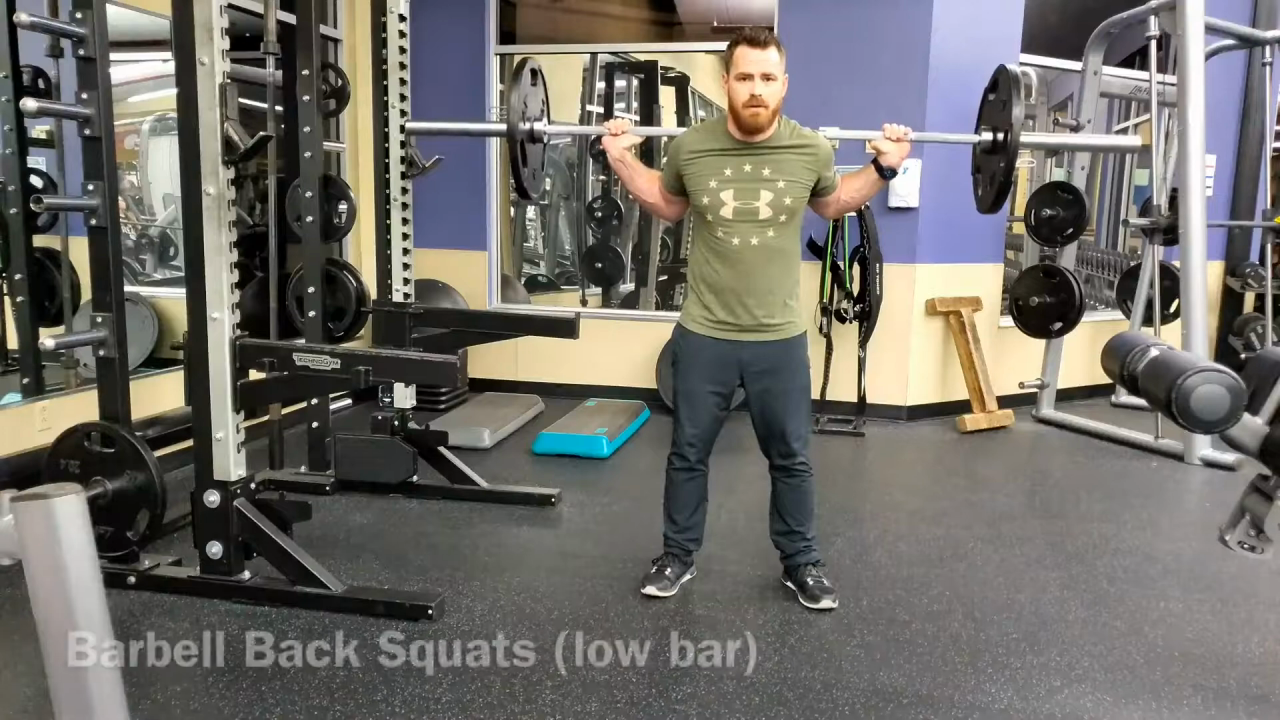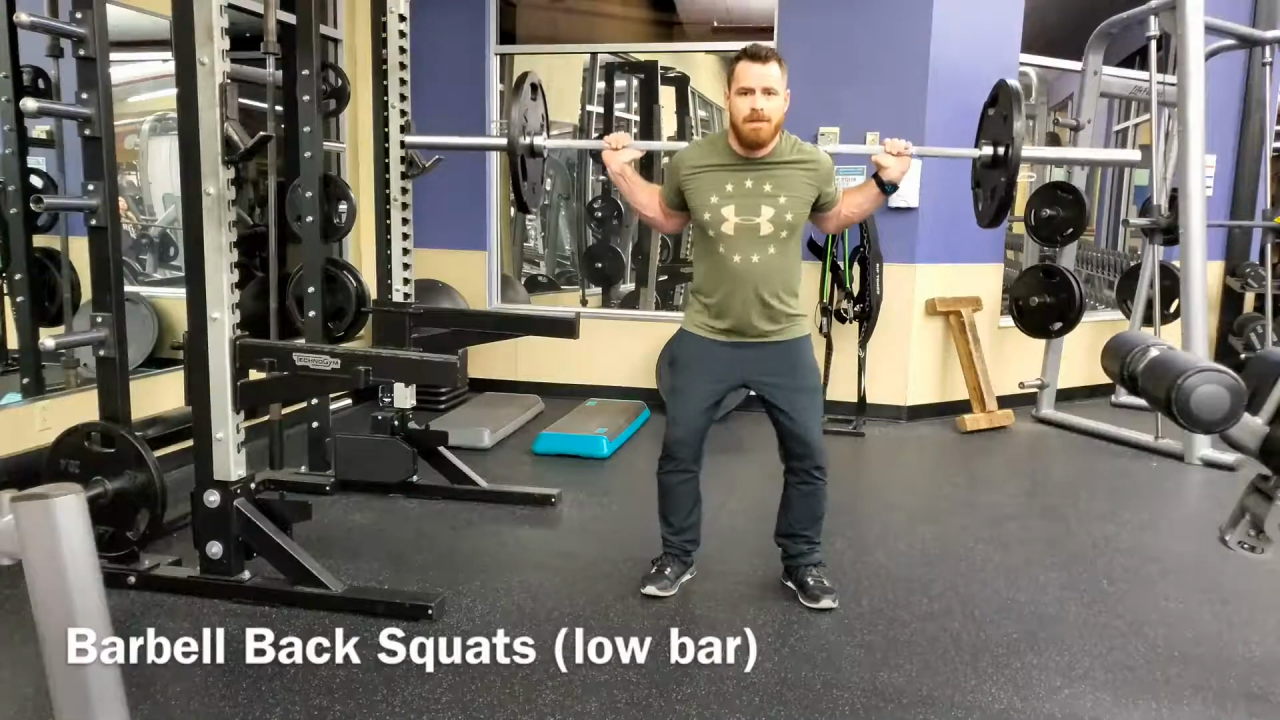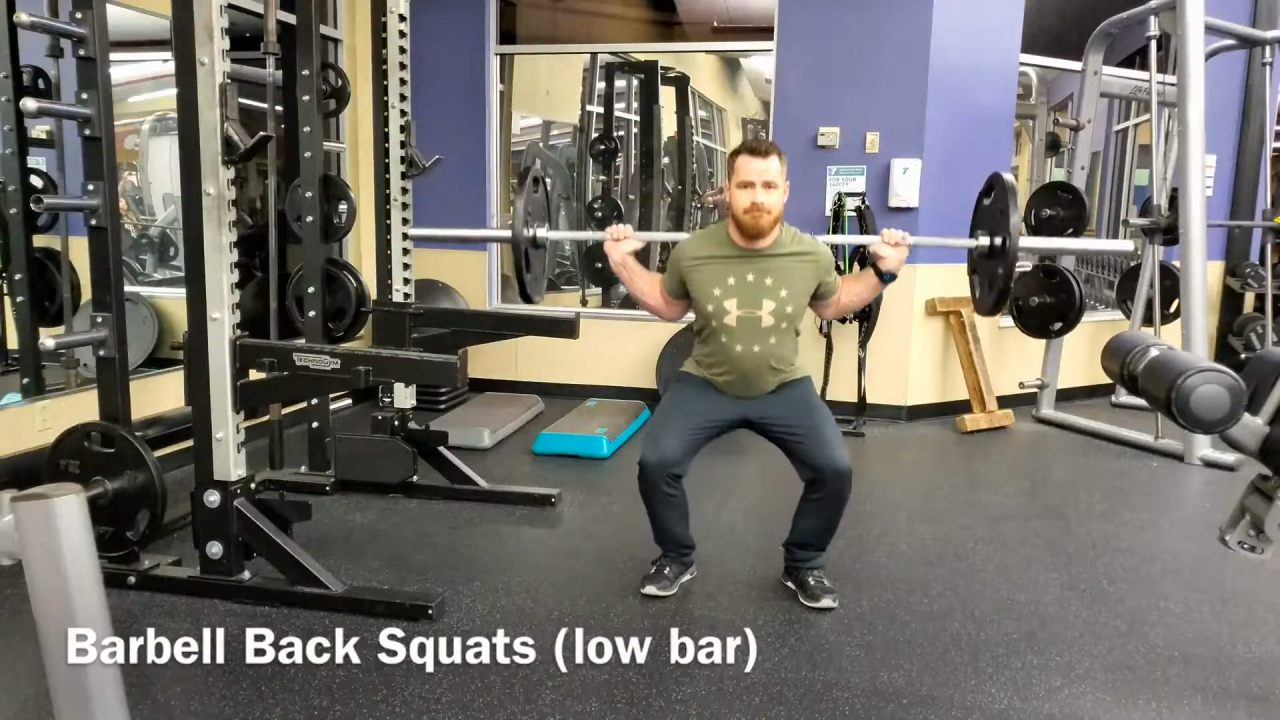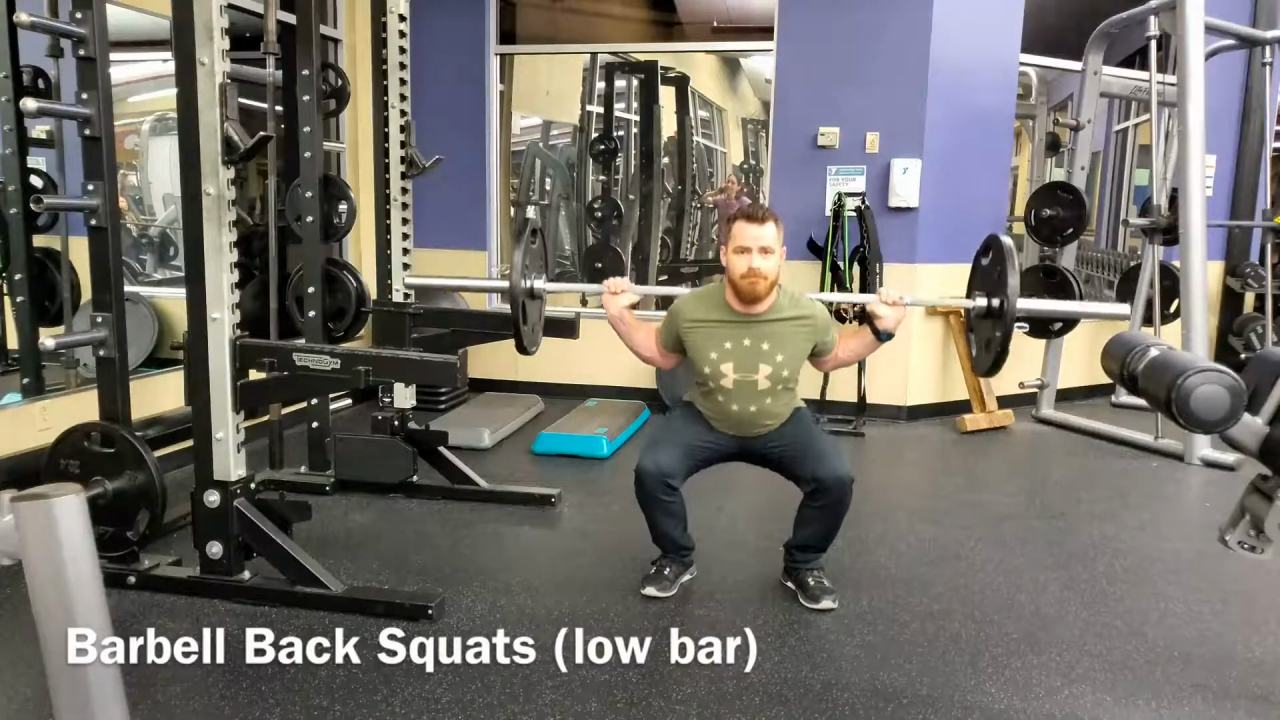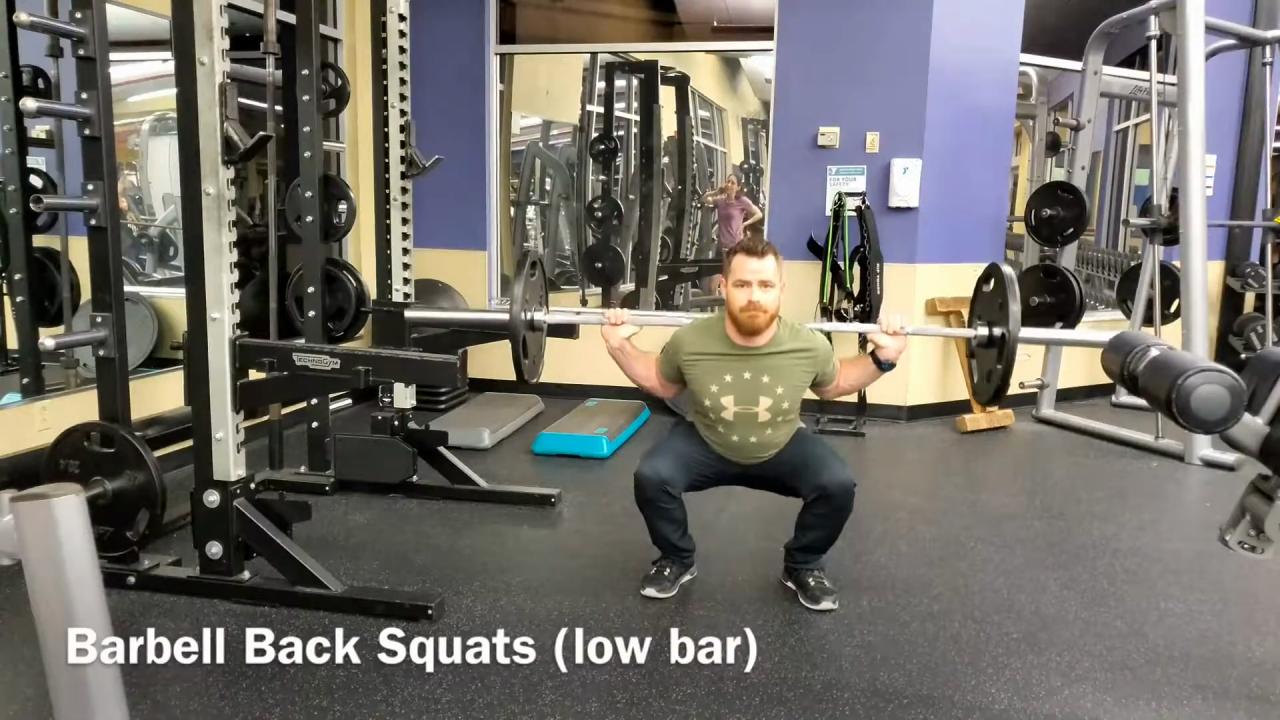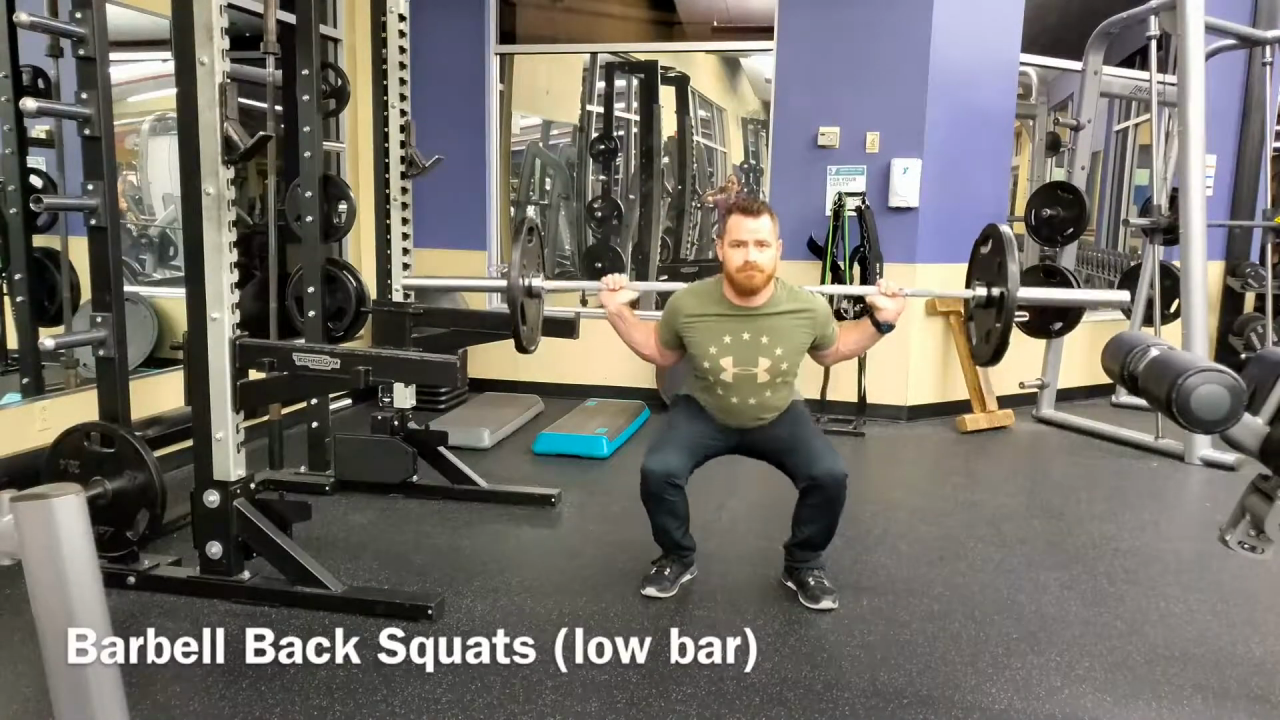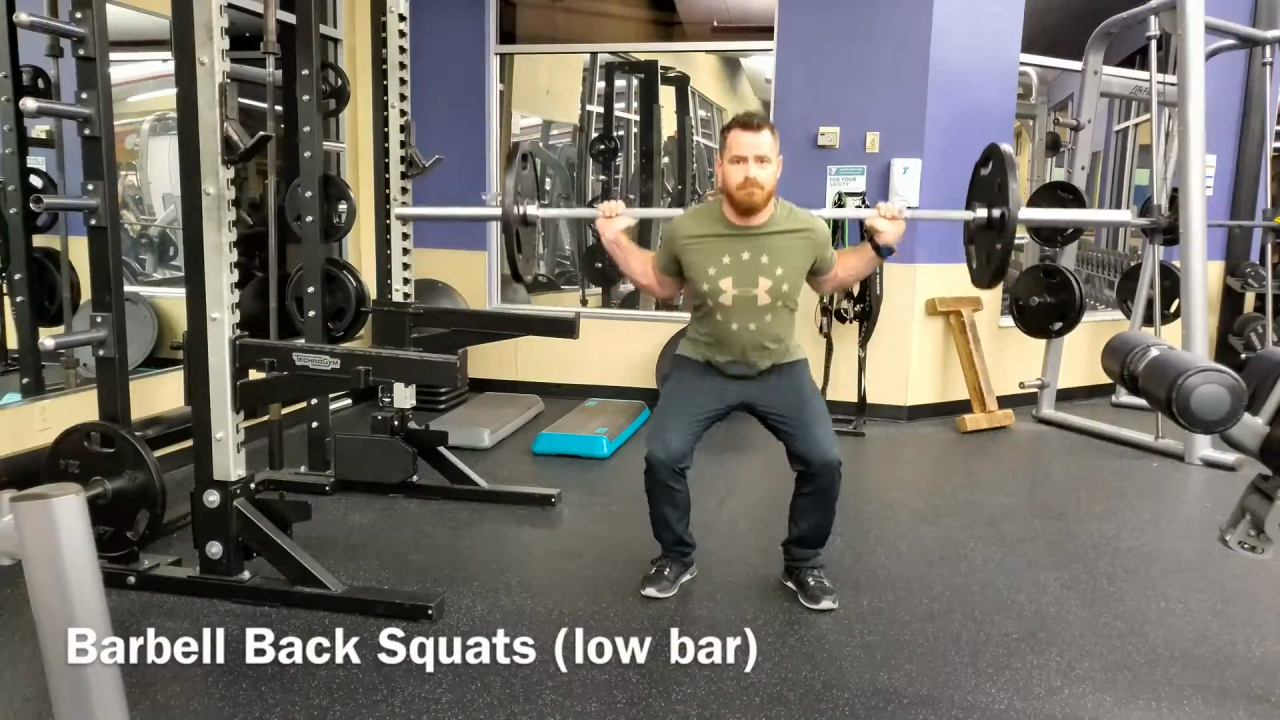
dt=0.5s
person 1, frame 1
left shoulder: (811, 150)
right shoulder: (689, 148)
left elbow: (832, 204)
right elbow: (668, 205)
left wrist: (882, 169)
right wrist: (622, 161)
left hip: (779, 336)
right hip: (704, 333)
left knee: (790, 457)
right knee: (688, 451)
left ankle: (801, 563)
right ankle: (677, 556)
person 1, frame 2
left shoulder: (813, 164)
right shoulder: (691, 161)
left elbow: (833, 217)
right elbow: (667, 217)
left wrist: (884, 182)
right wrist: (622, 173)
left hip: (783, 339)
right hip: (706, 337)
left knee: (807, 456)
right knee: (679, 450)
left ankle: (802, 563)
right ankle: (677, 557)
person 1, frame 3
left shoulder: (812, 255)
right shoulder: (692, 253)
left elbow: (833, 305)
right elbow: (669, 306)
left wrist: (882, 272)
right wrist: (624, 263)
left hip: (783, 387)
right hip: (706, 385)
left knee: (834, 469)
right knee: (656, 462)
left ankle: (803, 565)
right ankle: (676, 558)
person 1, frame 4
left shoulder: (809, 315)
right shoulder: (689, 310)
left elbow: (830, 356)
right elbow: (663, 354)
left wrist: (878, 330)
right wrist: (620, 316)
left hip: (782, 424)
right hip: (704, 420)
left knee: (835, 478)
right knee: (652, 471)
left ankle: (802, 566)
right ankle: (676, 559)
person 1, frame 5
left shoulder: (810, 347)
right shoulder: (689, 342)
left elbow: (833, 385)
right elbow: (662, 384)
left wrist: (881, 360)
right wrist: (619, 346)
left hip: (782, 450)
right hip: (705, 446)
left knee: (838, 485)
right knee: (651, 477)
left ankle: (802, 566)
right ankle: (677, 559)
person 1, frame 6
left shoulder: (808, 308)
right shoulder: (687, 305)
left elbow: (832, 350)
right elbow: (661, 353)
left wrist: (880, 322)
right wrist: (618, 312)
left hip: (778, 417)
right hip: (703, 413)
left knee: (829, 476)
right knee: (658, 471)
left ankle: (803, 565)
right ankle: (677, 559)
person 1, frame 7
left shoulder: (808, 230)
right shoulder: (685, 229)
left elbow: (829, 280)
right elbow: (662, 285)
left wrist: (879, 246)
right wrist: (616, 242)
left hip: (779, 367)
right hip: (702, 365)
left knee: (823, 460)
right knee: (663, 457)
left ankle: (803, 565)
right ankle: (675, 559)
